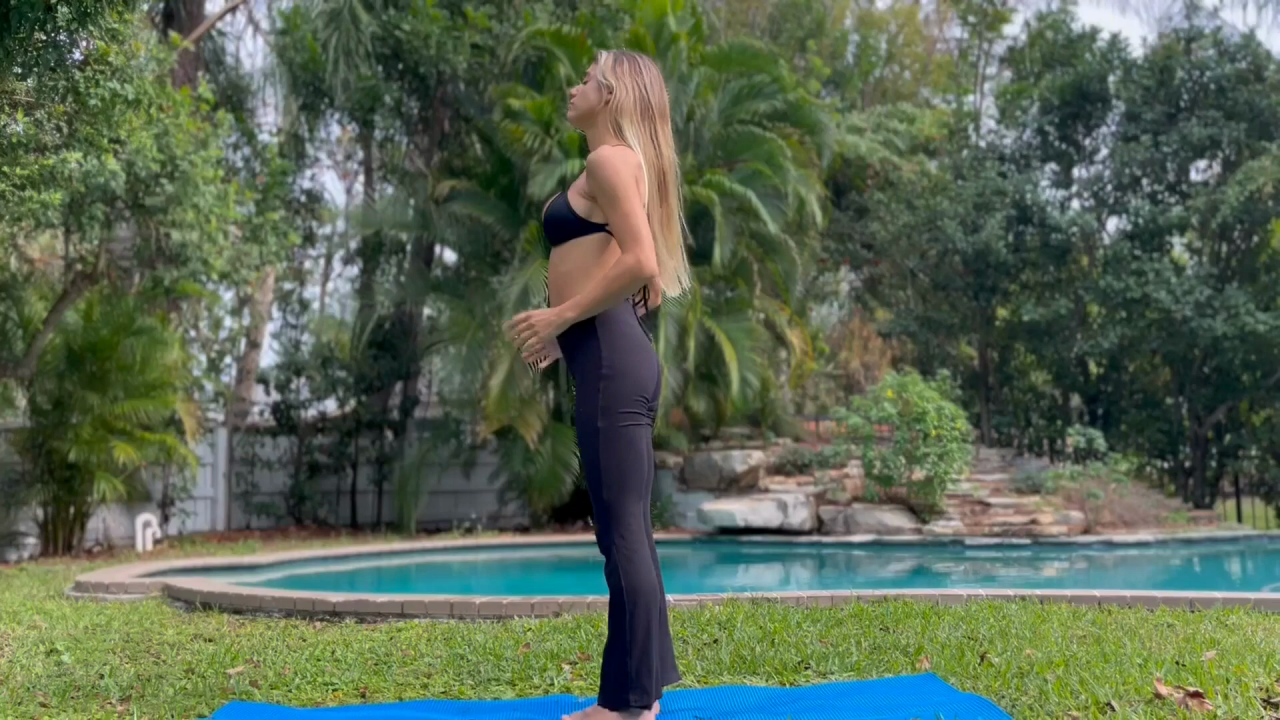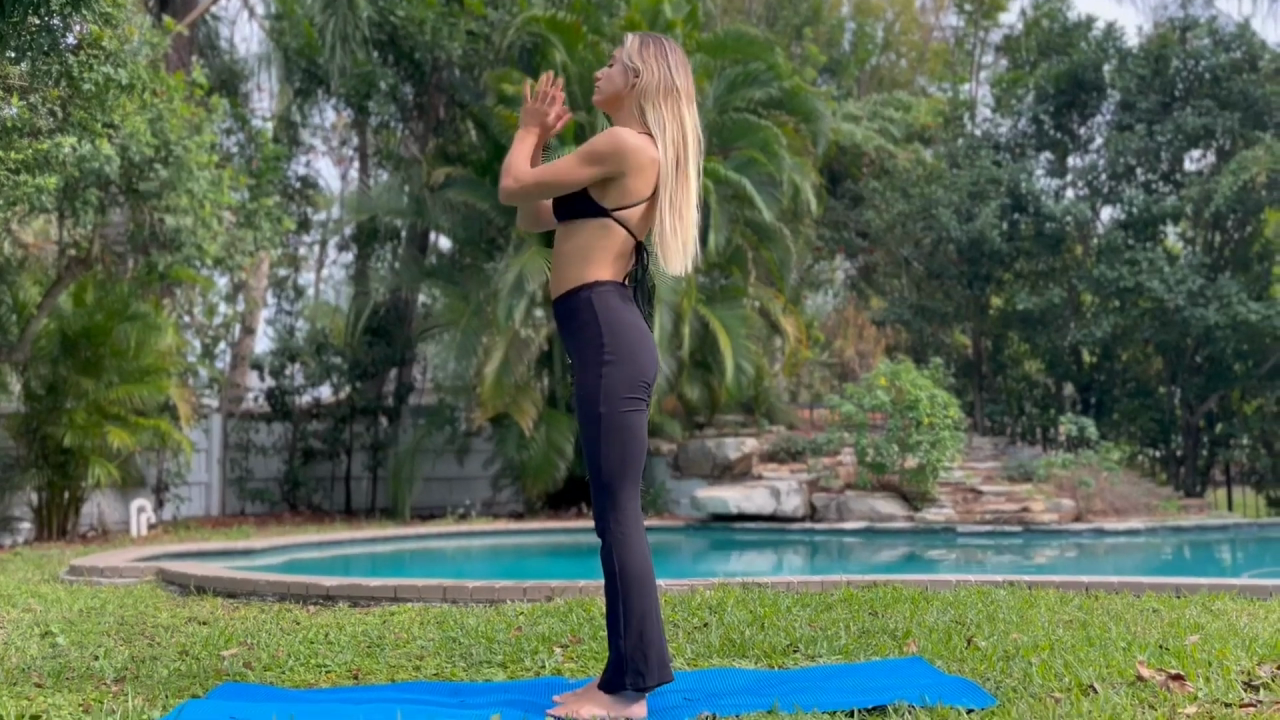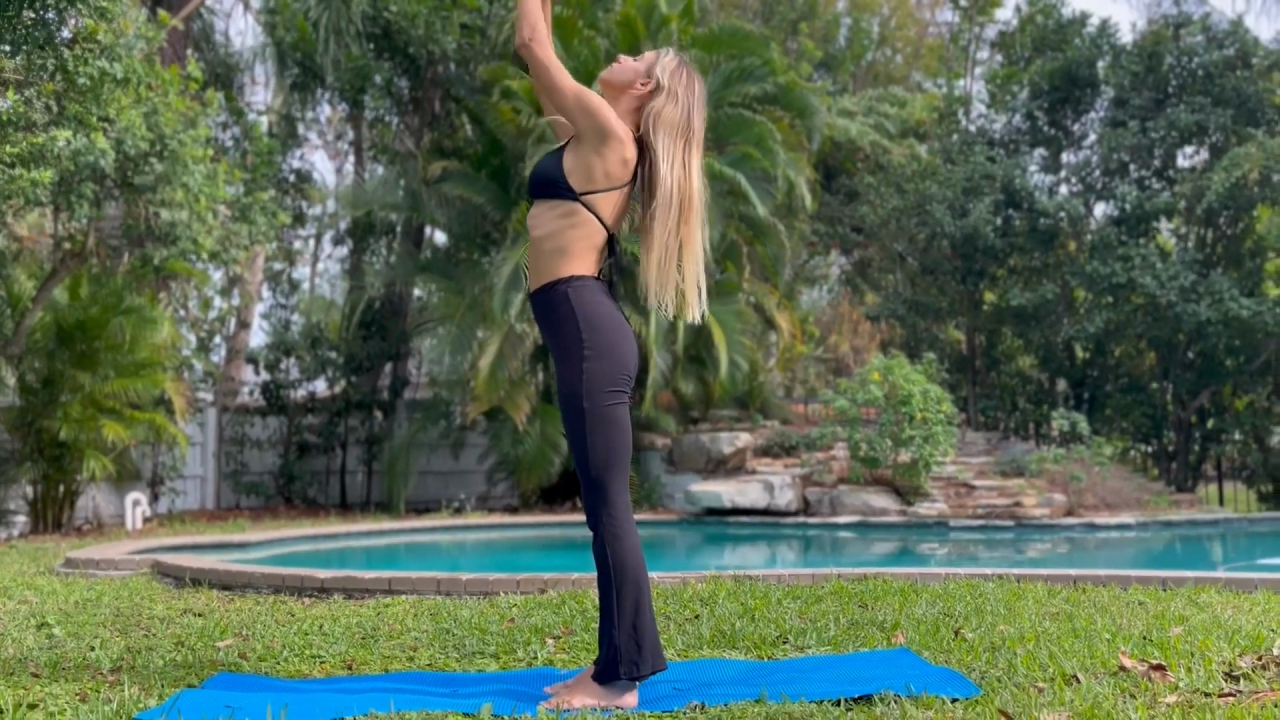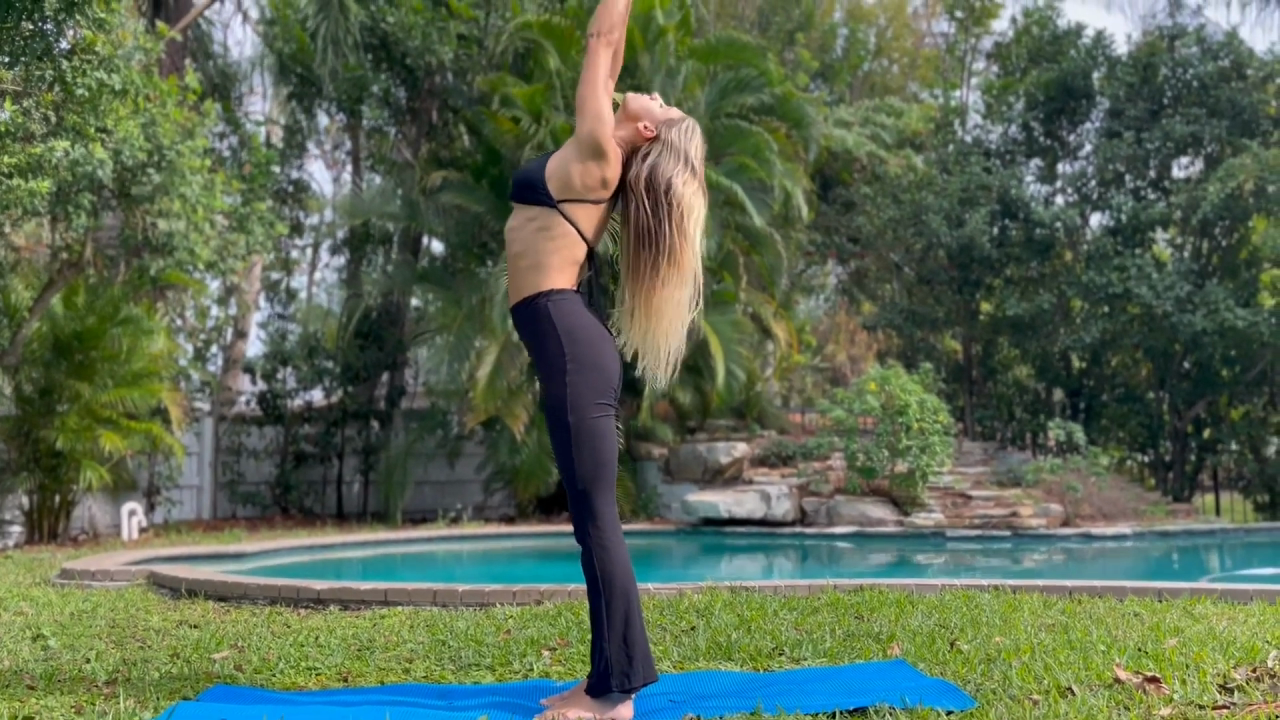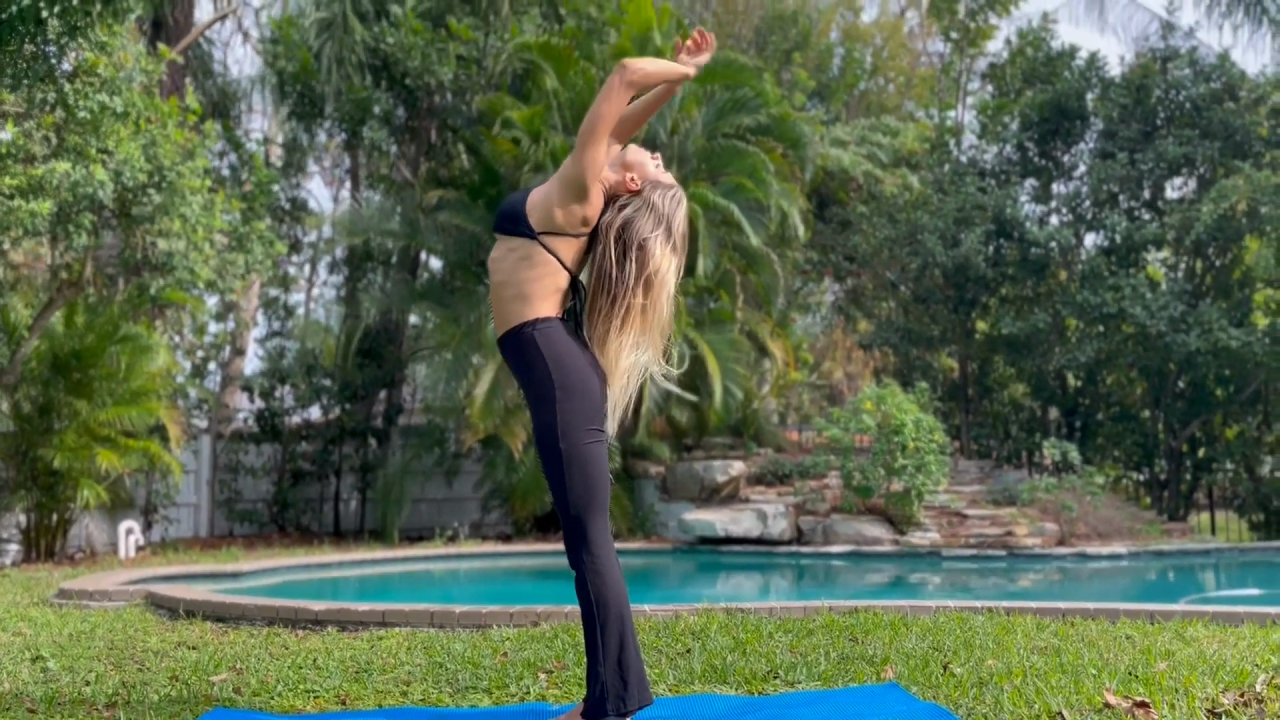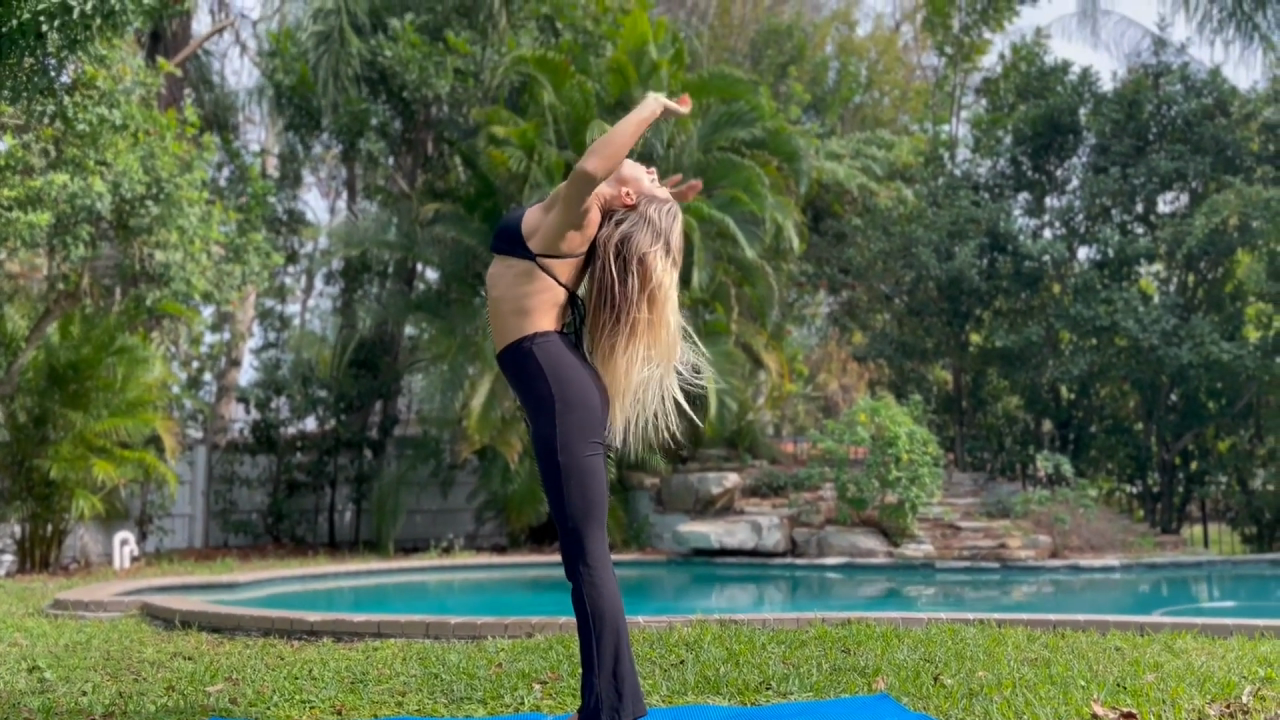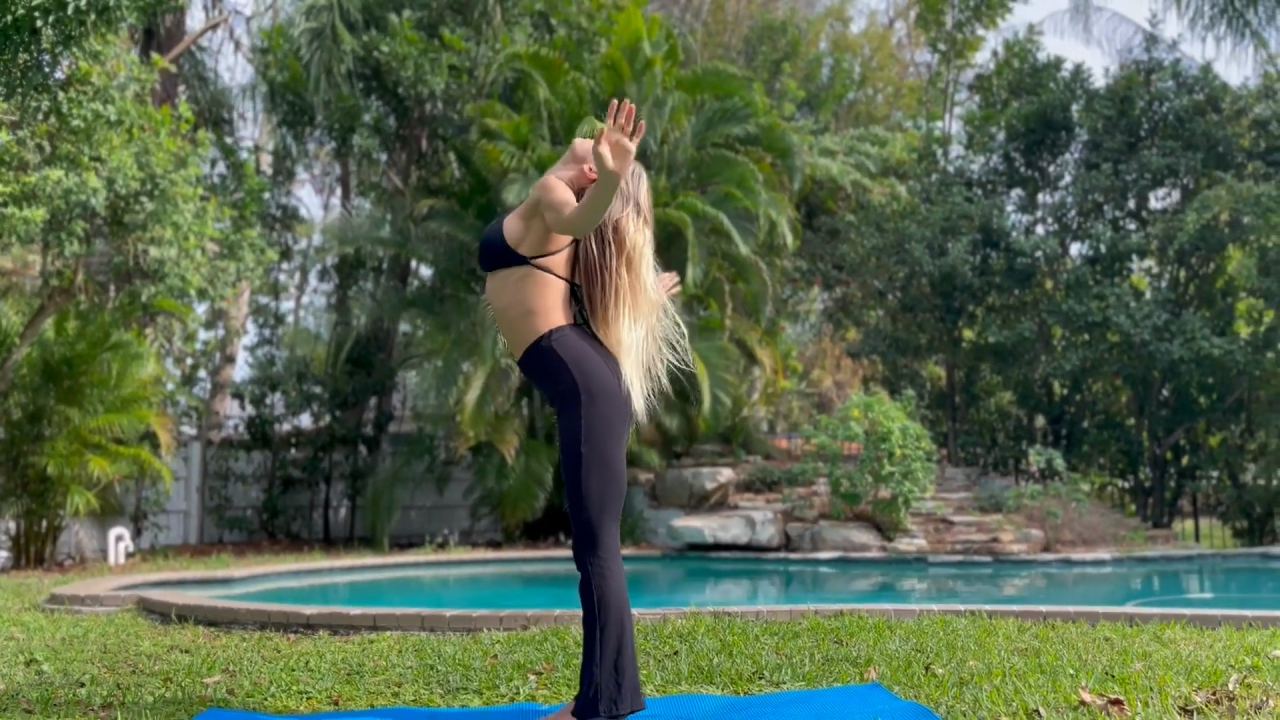
dt=0.7s
person 1, frame 1
left shoulder: (612, 162)
right shoulder: (608, 171)
left elbow: (643, 263)
left wrist: (557, 319)
right wrist: (557, 322)
left hip: (610, 358)
right hip: (609, 359)
left knee: (622, 530)
right knee: (622, 530)
person 1, frame 2
left shoulder: (623, 143)
right shoulder: (627, 154)
left elbow: (515, 188)
right elbow: (536, 217)
left wrist: (529, 132)
right wrist: (538, 135)
left hip: (606, 338)
right hip: (605, 339)
left knee: (618, 516)
right knee: (616, 516)
person 1, frame 3
left shoulder: (608, 132)
right shoulder: (594, 139)
right elbow: (538, 68)
left hip: (586, 332)
right hip: (586, 332)
left knee: (608, 506)
right knee: (604, 507)
left ankle: (620, 677)
right ankle: (618, 664)
person 1, frame 4
left shoulder: (597, 151)
right shoulder: (599, 159)
left hip: (568, 342)
right hip: (570, 342)
left knee: (595, 516)
right knee: (592, 516)
person 1, frame 5
left shoulder: (580, 191)
right shoulder: (588, 195)
left elbow: (623, 76)
right elbow: (615, 128)
left wrist: (680, 71)
right wrist: (678, 75)
left hip: (556, 371)
right hip: (558, 372)
left knee: (589, 540)
right knee: (587, 540)
person 1, frame 6
left shoulder: (579, 210)
right shoulder: (587, 222)
left elbow: (592, 167)
left wrist: (652, 106)
right wrist: (657, 211)
left hip: (557, 387)
right hip: (560, 387)
left knee: (586, 555)
right knee: (584, 553)
person 1, frame 7
left shoulder: (551, 192)
right shoulder: (548, 213)
left elbow: (580, 216)
left wrist: (614, 186)
right wrist: (641, 292)
left hip: (586, 387)
right hip: (585, 388)
left knee: (597, 547)
right knee: (594, 546)
